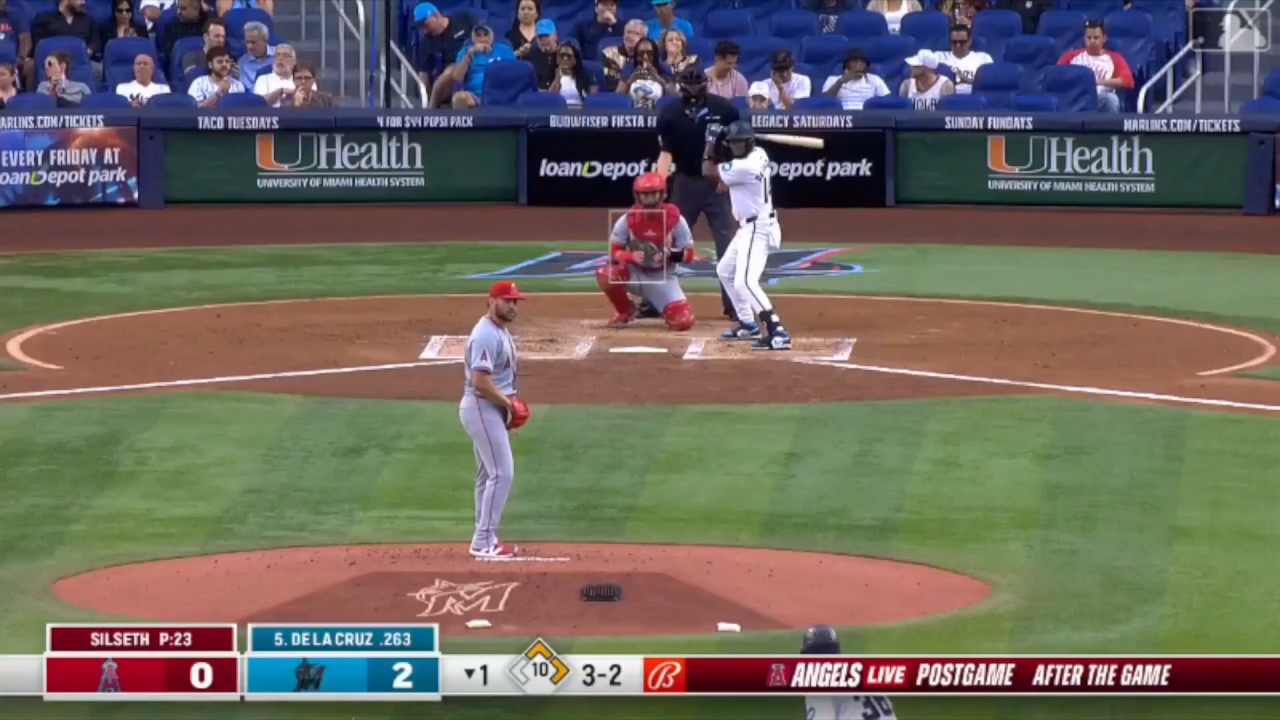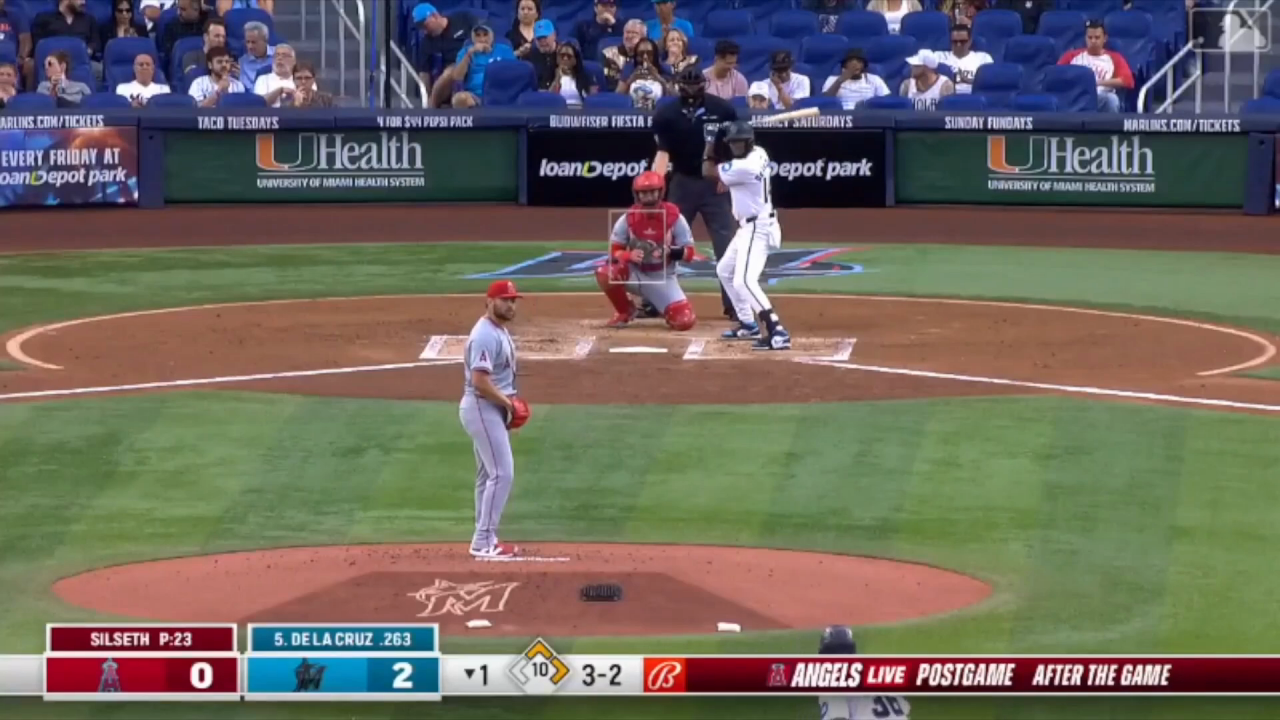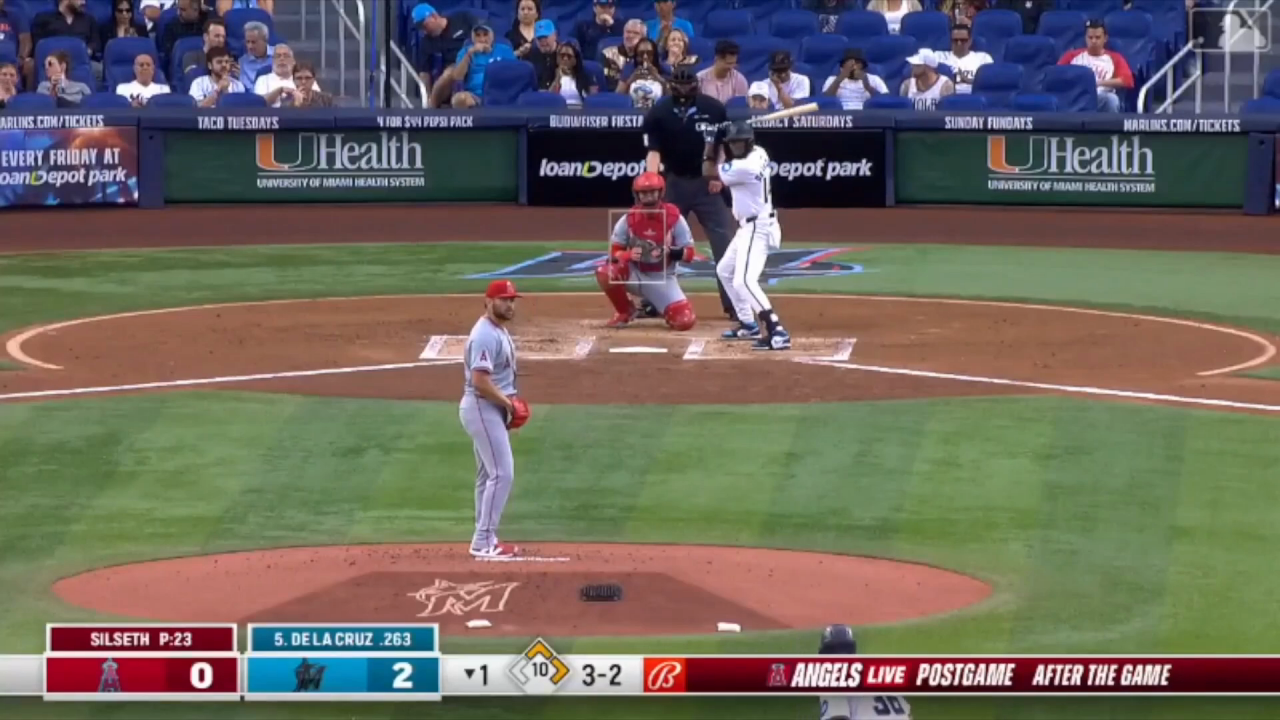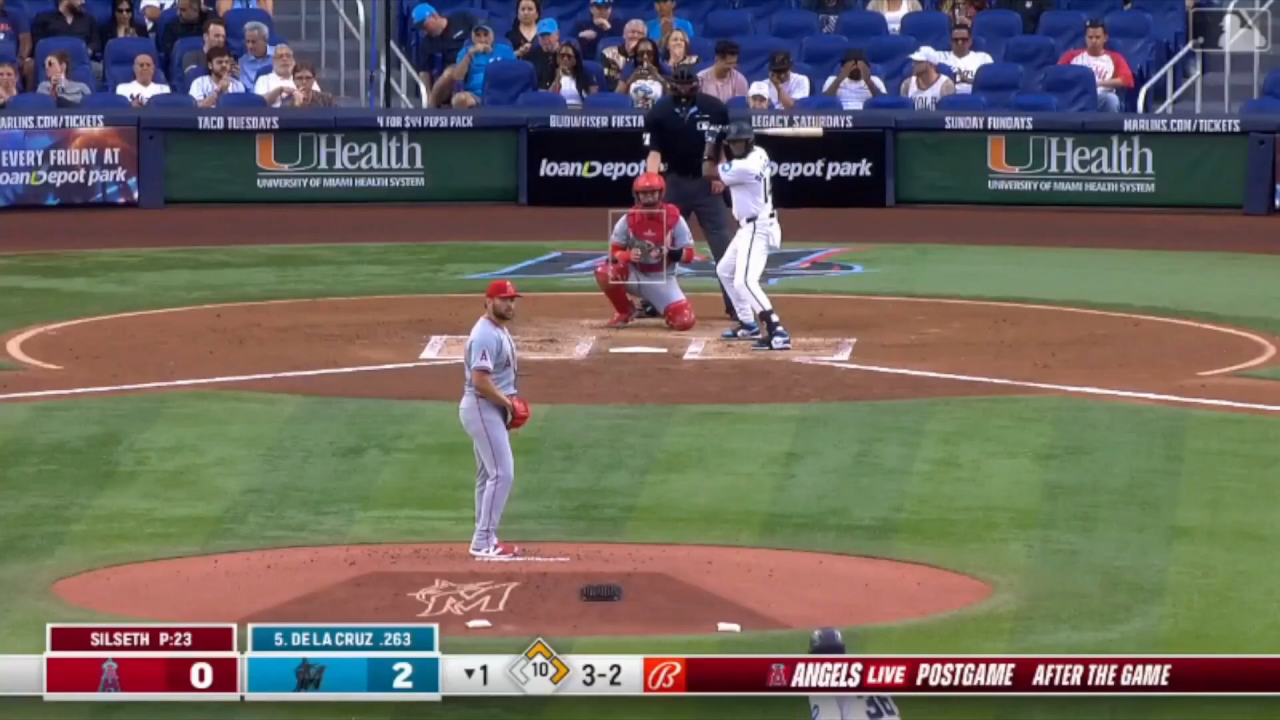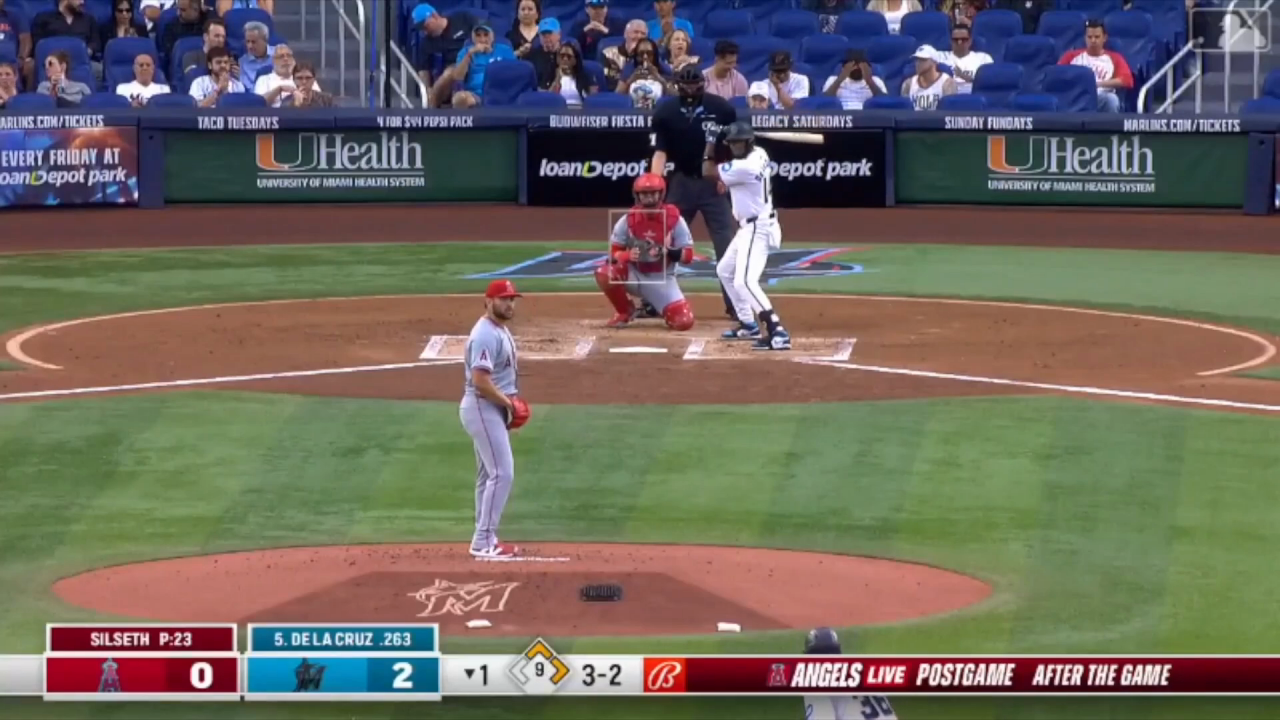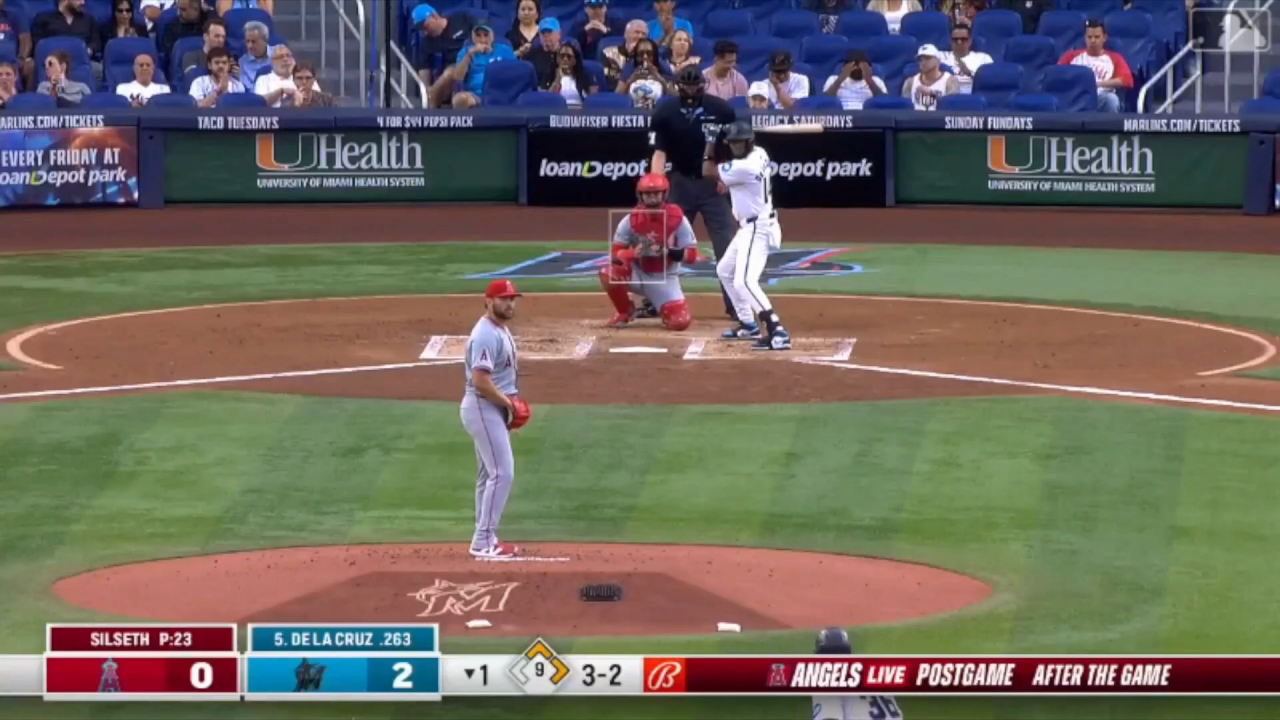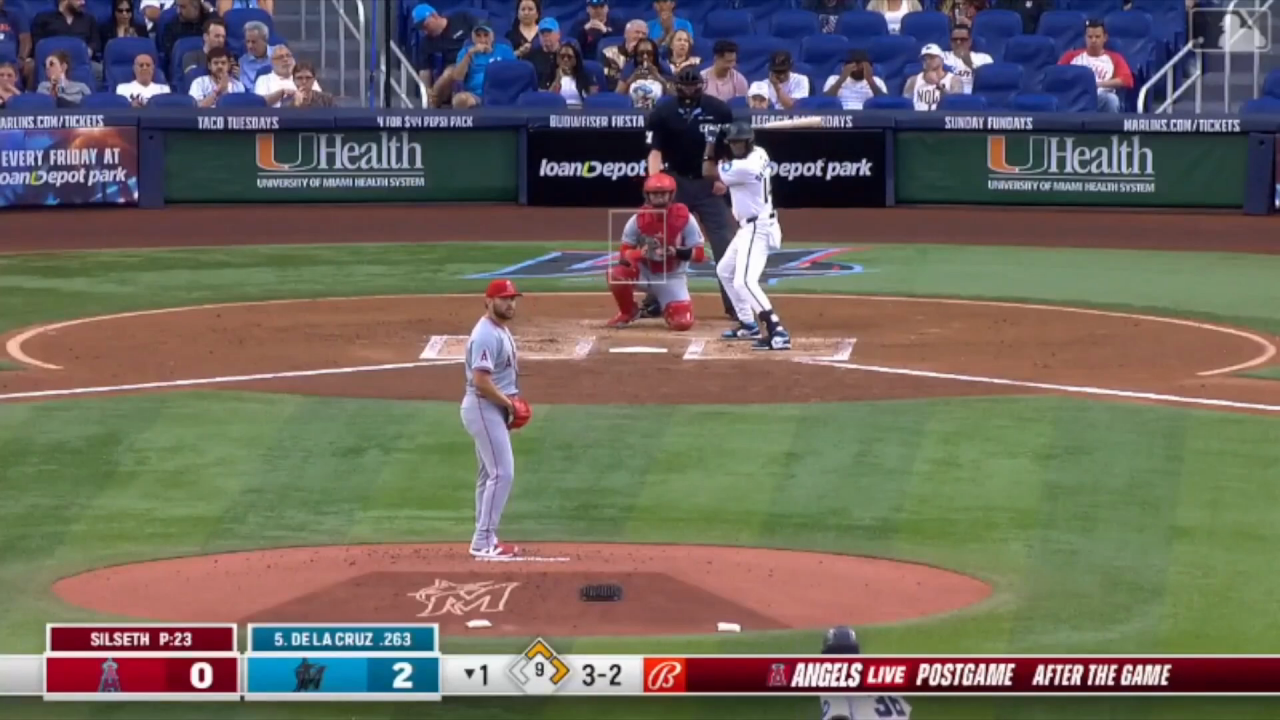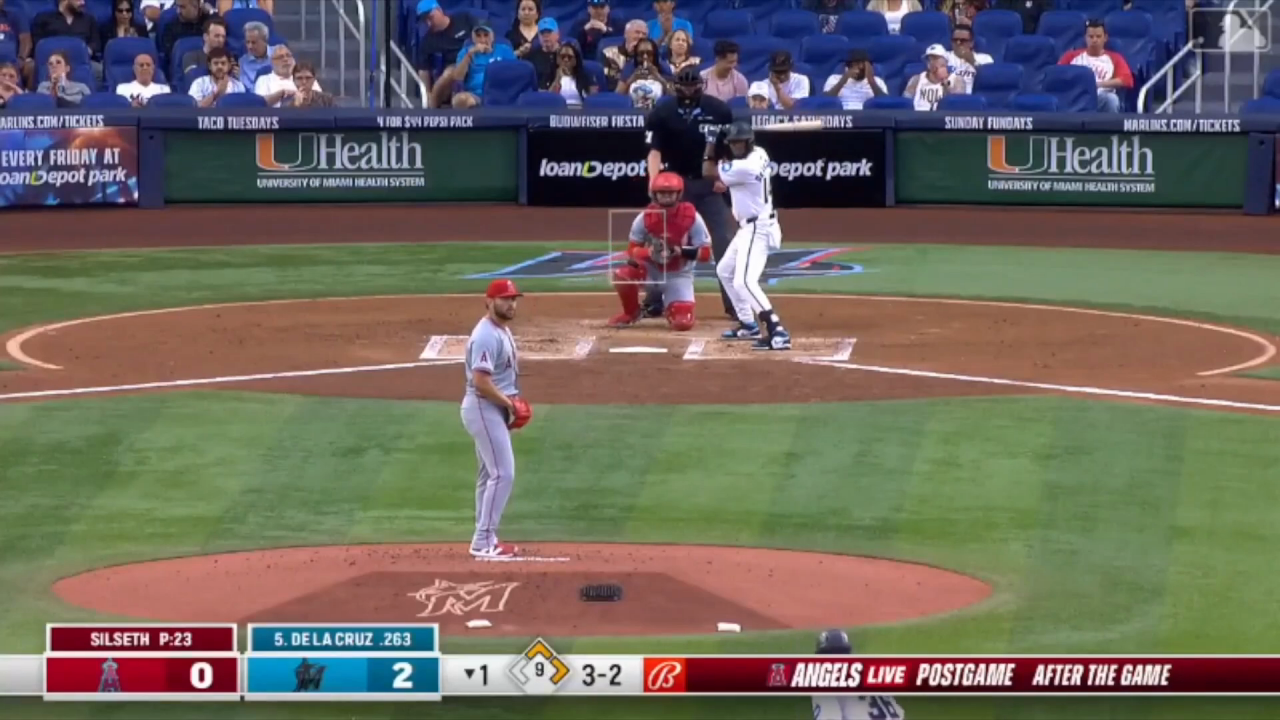
dt=0.2s
person 1, frame 1
left shoulder: (500, 330)
right shoulder: (486, 335)
right elbow: (480, 381)
left wrist: (510, 403)
right wrist: (510, 404)
left hip: (491, 409)
right hip: (482, 409)
left knee: (489, 475)
right knee: (502, 474)
left ankle: (485, 539)
right ankle: (483, 542)
person 1, frame 2
left shoulder: (500, 331)
right shoulder: (485, 335)
right elbow: (480, 382)
left wrist: (510, 403)
right wrist: (509, 404)
left hip: (492, 409)
right hip: (483, 409)
left knee: (489, 475)
right knee: (502, 474)
left ankle: (485, 539)
right ankle: (483, 542)
person 1, frame 3
left shoulder: (500, 330)
right shoulder: (485, 335)
right elbow: (480, 381)
left wrist: (510, 404)
right wrist: (509, 404)
left hip: (492, 409)
right hip: (483, 409)
left knee: (489, 475)
right knee: (502, 474)
left ankle: (486, 539)
right ankle: (483, 542)
person 1, frame 4
left shoulder: (500, 330)
right shoulder: (485, 335)
right elbow: (480, 381)
left wrist: (511, 403)
right wrist: (510, 404)
left hip: (492, 409)
right hip: (483, 409)
left knee: (489, 475)
right knee: (502, 474)
left ankle: (485, 539)
right ankle: (483, 542)
person 1, frame 5
left shoulder: (501, 330)
right shoulder: (485, 334)
right elbow: (480, 381)
left wrist: (511, 402)
right wrist: (510, 403)
left hip: (493, 409)
right hip: (483, 409)
left knee: (489, 475)
right knee: (502, 474)
left ankle: (485, 538)
right ankle: (483, 542)
person 1, frame 6
left shoulder: (501, 330)
right shoulder: (486, 334)
right elbow: (480, 381)
left wrist: (511, 404)
right wrist: (510, 404)
left hip: (494, 409)
right hip: (483, 409)
left knee: (490, 475)
right knee: (502, 474)
left ankle: (486, 539)
right ankle: (482, 542)
person 1, frame 7
left shoulder: (502, 330)
right shoulder: (486, 335)
right elbow: (481, 381)
left wrist: (512, 404)
right wrist: (511, 404)
left hip: (495, 409)
right hip: (484, 409)
left knee: (491, 475)
right knee: (502, 474)
left ankle: (486, 539)
right ankle: (482, 542)
person 1, frame 8
left shoulder: (503, 330)
right shoulder: (486, 335)
right elbow: (481, 382)
left wrist: (513, 404)
right wrist: (511, 404)
left hip: (496, 409)
right hip: (485, 410)
left knee: (492, 474)
right knee: (503, 474)
left ankle: (486, 539)
right ankle: (482, 542)
person 2, frame 1
left shoulder: (724, 108)
right shoulder: (670, 113)
right elbow: (666, 152)
left hip: (716, 182)
right hip: (685, 182)
left knee: (728, 242)
left ankle: (734, 304)
person 2, frame 2
left shoulder: (722, 108)
right shoulder: (667, 113)
right elbow: (663, 151)
left hip: (714, 182)
right hip: (682, 182)
left knee: (726, 243)
left ankle: (733, 304)
person 2, frame 3
left shoulder: (713, 108)
right shoulder: (658, 112)
left elbow: (723, 144)
right elbow: (654, 151)
left wrist: (718, 174)
right wrist: (652, 181)
left hip: (706, 182)
right hip: (674, 181)
left knee: (723, 240)
right knee: (661, 241)
left ankle: (733, 303)
right ankle: (653, 301)
person 2, frame 4
left shoulder: (714, 107)
right shoulder: (659, 112)
left elbow: (725, 143)
right elbow: (654, 151)
left hip: (707, 181)
right hip: (675, 182)
left knee: (722, 242)
left ankle: (734, 303)
person 2, frame 5
left shoulder: (721, 107)
right shoulder: (666, 111)
right elbow: (660, 151)
left hip: (713, 182)
right hip: (681, 181)
left knee: (726, 243)
left ankle: (735, 304)
person 2, frame 6
left shoulder: (721, 109)
right shoulder: (665, 112)
right elbow: (659, 151)
left hip: (713, 183)
right hip: (680, 182)
left knee: (726, 243)
left ankle: (735, 304)
person 2, frame 7
left shoulder: (718, 109)
right shoulder: (662, 112)
right elbow: (656, 150)
left hip: (709, 183)
right hip: (677, 182)
left knee: (723, 242)
left ankle: (734, 304)
right ankle: (653, 301)
person 2, frame 8
left shoulder: (718, 109)
right shoulder: (662, 112)
right elbow: (655, 150)
right wrist: (654, 178)
left hip: (709, 183)
left knee: (723, 242)
left ankle: (734, 304)
right ankle: (654, 302)
person 3, frame 1
left shoulder: (745, 167)
right shoulder: (758, 154)
left elbow: (708, 171)
right elbow: (731, 158)
left hip: (757, 229)
right hip: (749, 227)
left knee: (745, 281)
right knee: (725, 271)
left ankle: (777, 333)
right ankle: (748, 324)
person 3, frame 2
left shoulder: (744, 167)
right shoulder: (758, 153)
left elbow: (708, 172)
right elbow: (728, 160)
left wrist: (710, 144)
right wrist: (718, 145)
left hip: (757, 229)
right hip: (749, 227)
left knee: (743, 281)
right knee: (725, 271)
left ankle: (777, 332)
right ankle: (749, 324)
person 3, frame 3
left shoulder: (745, 167)
right shoulder: (758, 153)
right elbow: (730, 159)
right wrist: (721, 145)
left hip: (758, 228)
right hip: (750, 226)
left knee: (744, 280)
right knee: (725, 270)
left ankle: (778, 333)
right ankle: (749, 324)
person 3, frame 4
left shoulder: (744, 167)
right shoulder: (758, 154)
left elbow: (709, 172)
right elbow: (730, 160)
right wrist: (720, 144)
left hip: (758, 229)
right hip: (749, 227)
left knee: (744, 281)
right knee: (725, 271)
left ankle: (777, 332)
right ankle: (749, 324)
person 3, frame 5
left shoulder: (745, 167)
right shoulder: (759, 154)
left elbow: (708, 171)
right elbow: (730, 162)
left wrist: (710, 144)
left hip: (758, 229)
right hip: (749, 227)
left knee: (744, 281)
right knee: (725, 271)
left ankle: (778, 333)
right ankle: (748, 324)
person 3, frame 6
left shoulder: (744, 167)
right shoulder: (759, 154)
left elbow: (709, 172)
right elbow: (730, 161)
left hip: (758, 229)
right hip: (750, 227)
left knee: (744, 281)
right knee: (725, 271)
left ankle: (777, 333)
right ankle: (748, 324)
person 3, frame 7
left shoulder: (745, 167)
right shoulder: (758, 154)
right elbow: (728, 161)
right wrist: (719, 144)
left hip: (758, 229)
right hip: (750, 227)
left knee: (744, 281)
right knee: (725, 271)
left ankle: (778, 333)
right ankle: (748, 324)
person 3, frame 8
left shoulder: (744, 168)
right shoulder: (759, 154)
right elbow: (729, 162)
left hip: (758, 229)
right hip: (750, 227)
left knee: (744, 281)
right knee: (725, 271)
left ankle: (777, 332)
right ankle: (748, 324)
person 4, frame 1
left shoulder: (675, 219)
right shoulder: (627, 219)
left elbow: (689, 255)
right elbow: (613, 252)
left wrist: (669, 254)
right wrist: (632, 256)
left hip: (663, 279)
right hip: (635, 275)
left knee: (683, 321)
right knee: (605, 274)
left ankle: (657, 305)
right ankle: (626, 312)
person 4, frame 2
left shoulder: (674, 218)
right shoulder: (628, 219)
left elbow: (689, 253)
right elbow: (614, 252)
left wrist: (668, 251)
right wrist: (630, 255)
left hip: (663, 278)
right hip: (635, 275)
left knee: (684, 321)
right knee: (604, 273)
left ankle: (657, 305)
right ankle: (626, 312)
person 4, frame 3
left shoulder: (674, 218)
right shoulder: (628, 219)
left elbow: (689, 254)
right elbow: (614, 252)
left wrist: (668, 251)
right wrist: (629, 255)
left hip: (662, 279)
right hip: (635, 275)
left knee: (684, 321)
right knee: (604, 272)
left ankle: (656, 306)
right ankle: (626, 312)
person 4, frame 4
left shoulder: (675, 219)
right shoulder: (627, 220)
left elbow: (689, 255)
right elbow: (613, 253)
left wrist: (667, 251)
right wrist: (629, 255)
left hip: (662, 279)
right hip: (634, 275)
left knee: (684, 322)
right knee: (604, 272)
left ankle: (658, 307)
right ankle: (626, 312)
person 4, frame 5
left shoulder: (675, 219)
right shoulder: (627, 220)
left elbow: (688, 256)
right elbow: (613, 253)
left wrist: (666, 251)
right wrist: (628, 255)
left hip: (661, 279)
right hip: (634, 276)
left knee: (684, 321)
right knee: (604, 273)
left ankle: (656, 306)
right ankle: (626, 312)
person 4, frame 6
left shoulder: (678, 219)
right shoulder: (630, 220)
left elbow: (691, 256)
right elbow: (615, 252)
left wrist: (667, 251)
right wrist: (633, 253)
left hip: (665, 279)
right hip: (637, 275)
left knee: (680, 322)
right knee: (607, 273)
left ankle: (658, 306)
right ankle: (626, 312)
person 4, frame 7
left shoulder: (684, 219)
right shoulder: (637, 220)
left elbow: (699, 254)
right elbow: (624, 253)
left wrist: (674, 251)
right wrist: (641, 253)
left hip: (672, 278)
right hip: (644, 273)
left knee: (682, 323)
right knee: (615, 274)
left ankle: (666, 308)
right ankle: (628, 312)
person 4, frame 8
left shoulder: (691, 218)
right shoulder: (645, 218)
left elbow: (705, 254)
right elbow: (631, 250)
left wrist: (679, 251)
right wrist: (648, 253)
left hip: (679, 276)
right hip: (651, 270)
left knee: (683, 323)
right knee: (622, 274)
left ankle: (671, 308)
right ankle: (631, 313)
